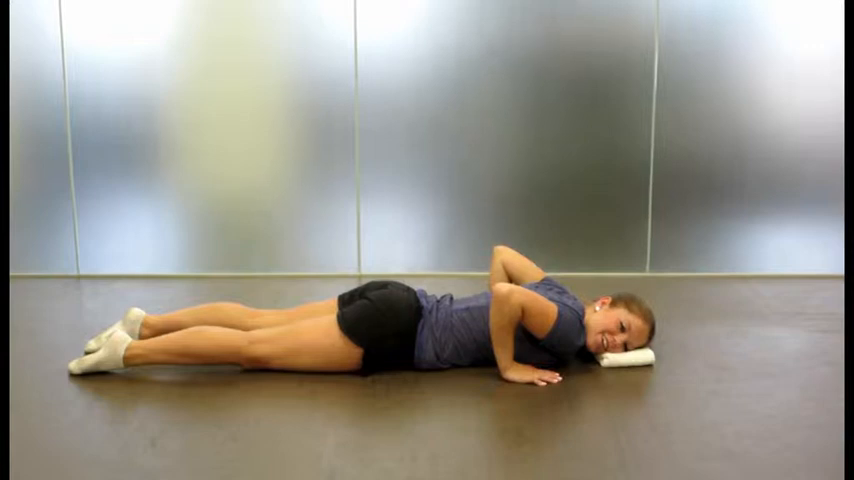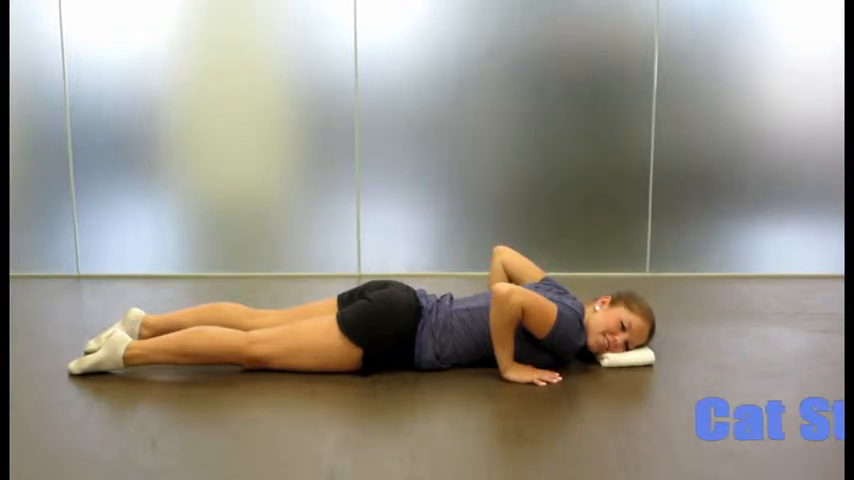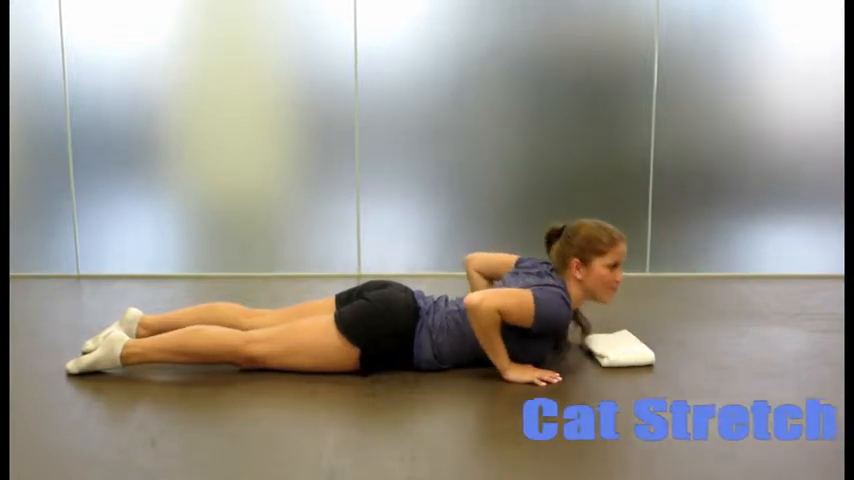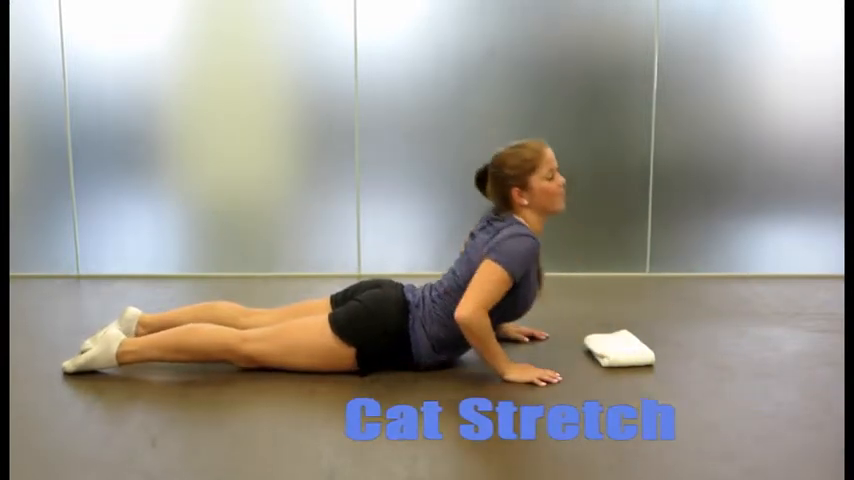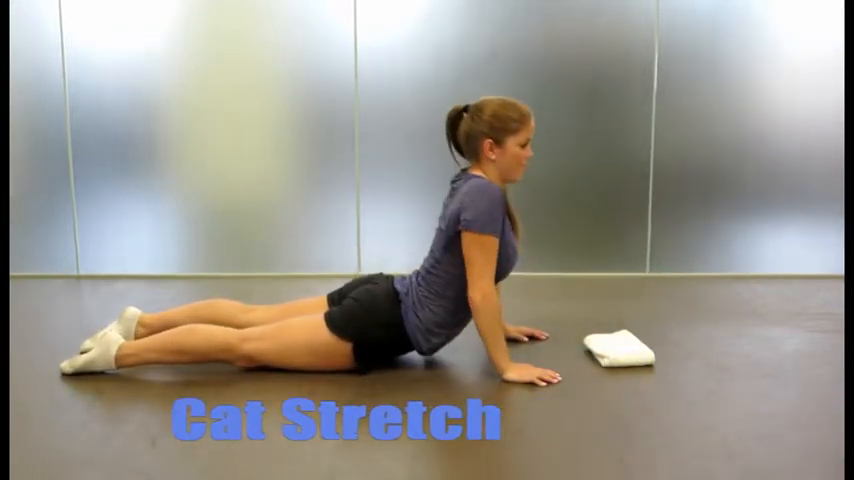
dt=0.7s
person 1, frame 1
left shoulder: (555, 294)
right shoulder: (565, 328)
left elbow: (501, 253)
right elbow: (509, 297)
right wrist: (506, 363)
left hip: (400, 308)
right hip: (395, 331)
left knee: (261, 321)
right knee: (255, 349)
left ankle: (144, 322)
right ankle: (127, 351)
person 1, frame 2
left shoulder: (555, 294)
right shoulder: (564, 328)
left elbow: (501, 252)
right elbow: (508, 296)
right wrist: (507, 364)
left hip: (399, 307)
right hip: (395, 331)
left knee: (260, 322)
right knee: (255, 348)
left ankle: (143, 322)
right ankle: (128, 351)
person 1, frame 3
left shoulder: (540, 268)
right shoulder: (556, 307)
left elbow: (474, 261)
right elbow: (477, 303)
right wrist: (506, 365)
left hip: (394, 306)
right hip: (390, 331)
left knee: (258, 319)
right knee: (252, 349)
left ankle: (141, 322)
right ankle: (124, 349)
person 1, frame 4
left shoulder: (501, 219)
right shoulder: (521, 241)
right elbow: (467, 313)
left wrist: (503, 324)
right wrist: (505, 367)
left hip: (387, 303)
right hip: (384, 332)
left knee: (253, 319)
right knee: (246, 348)
left ankle: (139, 322)
right ankle: (121, 349)
person 1, frame 5
left shoulder: (475, 185)
right shoulder: (483, 195)
left elbow: (480, 277)
right elbow: (479, 291)
left wrist: (500, 326)
right wrist: (505, 366)
left hip: (385, 299)
right hip: (381, 323)
left knee: (254, 316)
right knee: (244, 347)
left ankle: (140, 322)
right ankle: (119, 351)
